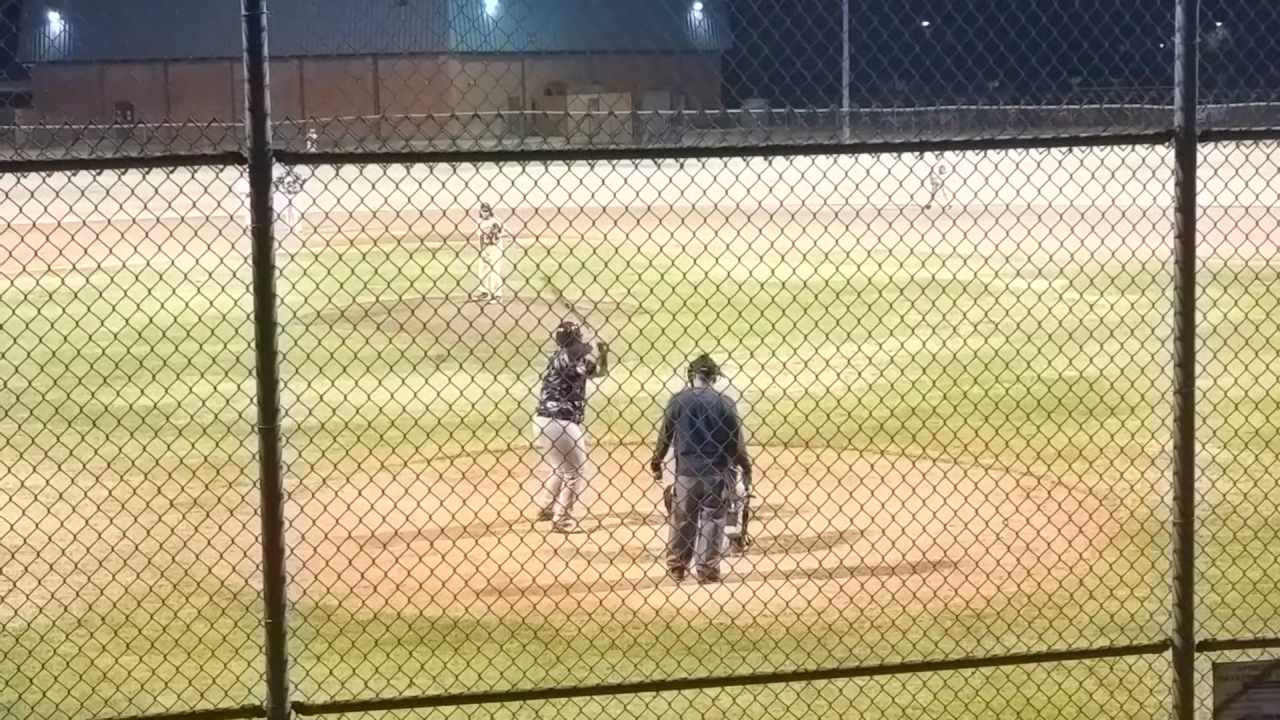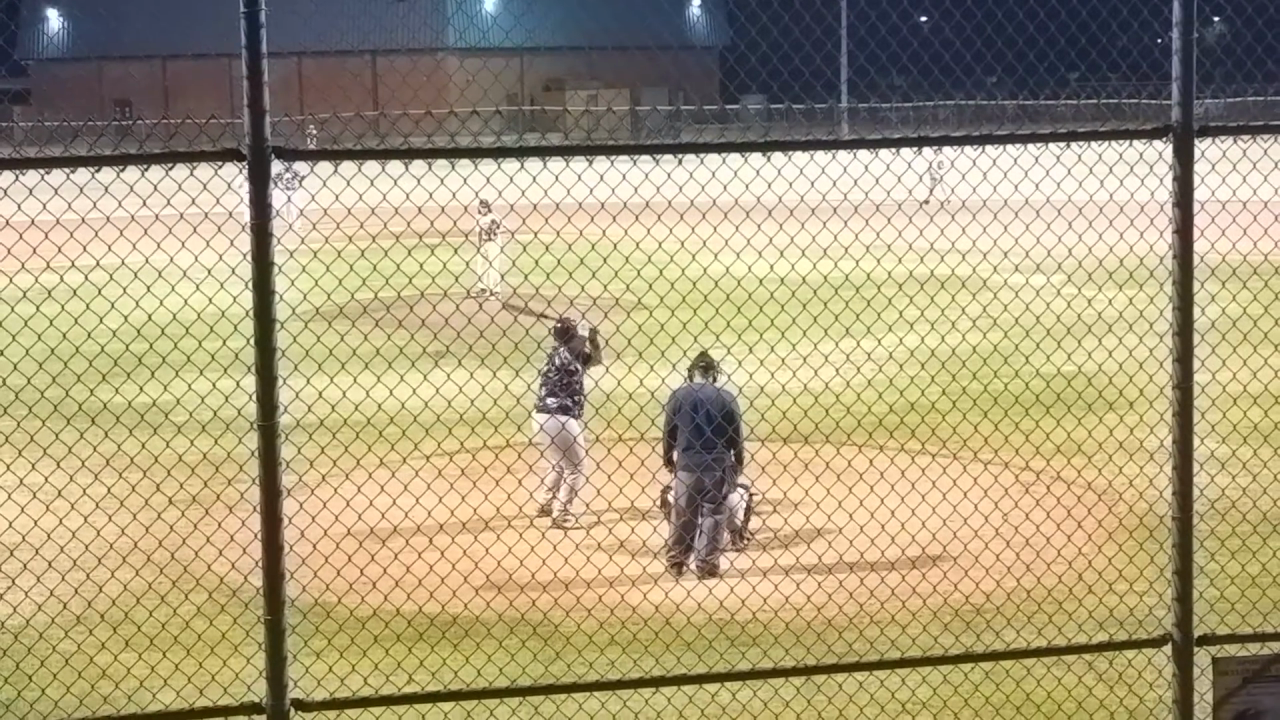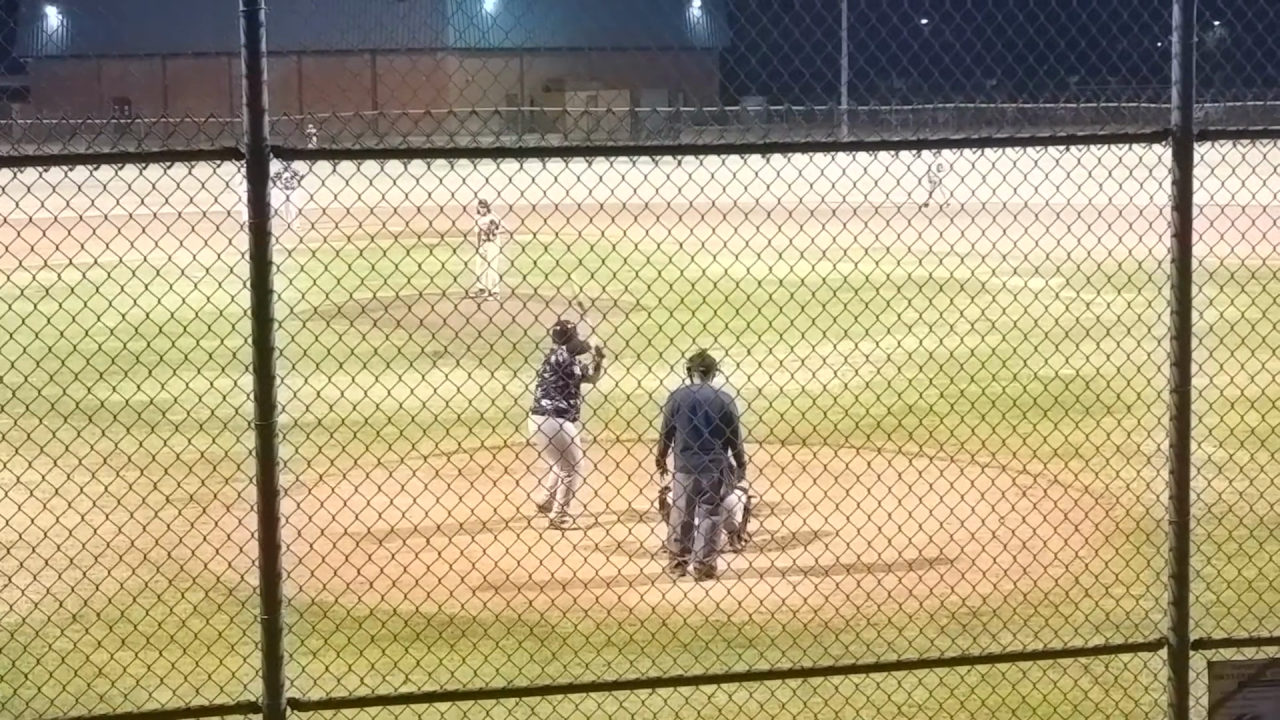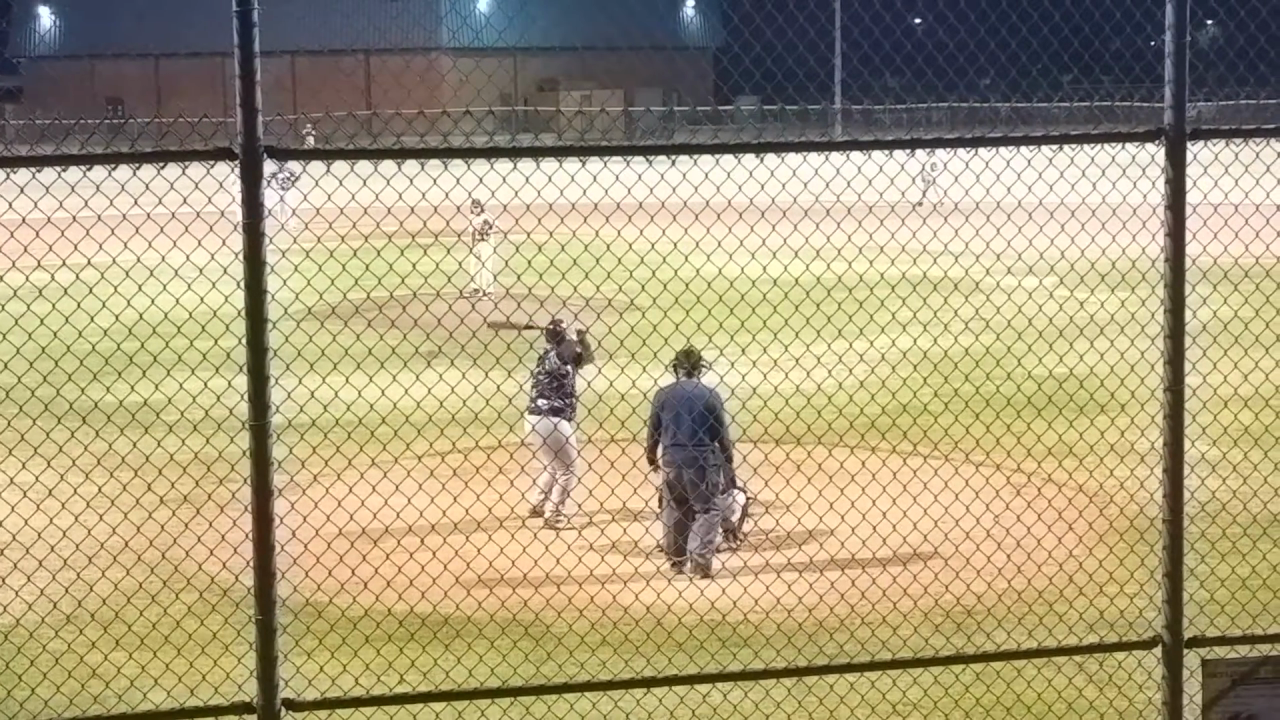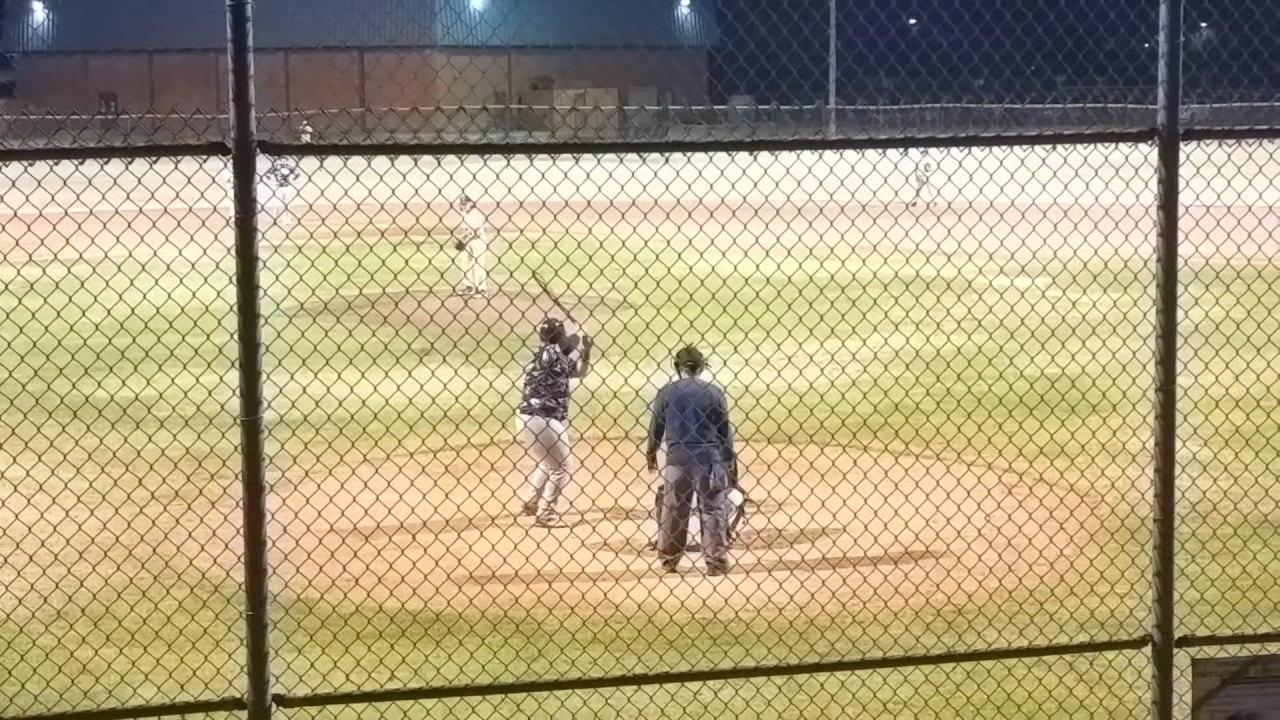
dt=0.5s
person 1, frame 1
left shoulder: (678, 400)
right shoulder: (725, 402)
left elbow: (665, 437)
right elbow: (736, 441)
left wrist: (656, 463)
right wrist: (746, 468)
left hip: (686, 470)
right hip: (717, 470)
left knee: (682, 520)
right knee: (712, 520)
left ankle: (676, 566)
right ankle: (707, 568)
person 1, frame 2
left shoulder: (678, 396)
right shoulder: (726, 397)
left elbow: (668, 434)
right elbow: (736, 436)
left wrist: (668, 459)
right wrist: (738, 462)
left hip: (686, 466)
right hip: (718, 466)
left knee: (682, 515)
right knee: (713, 516)
left ankle: (676, 562)
right ankle: (706, 564)
person 1, frame 3
left shoulder: (677, 397)
right shoulder: (724, 399)
left elbow: (666, 435)
right elbow: (735, 439)
left wrist: (661, 461)
right wrist: (741, 465)
left hip: (685, 467)
right hip: (715, 467)
left knee: (680, 516)
right knee: (711, 517)
left ankle: (678, 562)
right ankle: (703, 566)
person 1, frame 4
left shoulder: (663, 394)
right shoulder: (710, 395)
left elbow: (653, 432)
right elbow: (722, 435)
left wrist: (651, 457)
right wrist: (729, 463)
left hip: (672, 462)
right hip: (703, 462)
left knee: (674, 513)
right knee: (709, 512)
left ankle: (677, 560)
right ankle: (700, 560)
person 1, frame 5
left shoulder: (666, 392)
right shoulder: (714, 392)
left elbow: (656, 430)
right elbow: (725, 431)
left wrist: (651, 455)
right wrist: (729, 459)
left hip: (677, 460)
right hip: (709, 459)
left knee: (673, 512)
right knee: (713, 512)
left ankle: (669, 559)
right ankle: (716, 562)
person 2, frame 1
left shoulder: (579, 361)
right shoulder: (560, 359)
left elbow: (599, 371)
right elbow: (576, 352)
left wrist: (603, 354)
right wrist: (587, 346)
left hip: (551, 422)
right hip: (557, 423)
left knee: (559, 468)
right knee: (576, 471)
left ankle: (546, 508)
right ankle: (563, 519)
person 2, frame 2
left shoulder: (571, 355)
right shoulder: (559, 355)
left elbow: (595, 359)
right elbow: (576, 348)
left wrist: (593, 338)
right wrist: (583, 336)
left hip: (549, 418)
right hip: (558, 419)
left knee: (559, 464)
right knee: (575, 467)
left ankle: (545, 504)
right ankle: (562, 514)
person 2, frame 3
left shoulder: (571, 361)
right shoulder: (557, 357)
left elbow: (591, 377)
right elbow: (576, 347)
left wrist: (598, 360)
right wrist: (591, 347)
left hip: (550, 421)
right hip: (553, 421)
left knee: (561, 465)
right knee: (572, 468)
left ankle: (546, 502)
right ankle: (560, 516)
person 2, frame 4
left shoulder: (563, 357)
right shoulder: (549, 358)
left elbow: (588, 358)
right elbow: (566, 354)
left wrist: (582, 338)
right wrist: (571, 338)
left hip: (543, 421)
right hip: (549, 421)
left knee: (552, 465)
right knee: (568, 468)
left ankle: (538, 506)
right ankle: (555, 515)
person 2, frame 5
left shoulder: (559, 358)
right shoulder: (547, 354)
left elbow: (580, 371)
right elbow: (568, 345)
left wrist: (586, 350)
right wrist: (577, 336)
left hip: (533, 419)
right hip: (542, 420)
left knee: (547, 463)
right knee: (561, 467)
left ankle: (531, 502)
right ankle: (546, 514)
